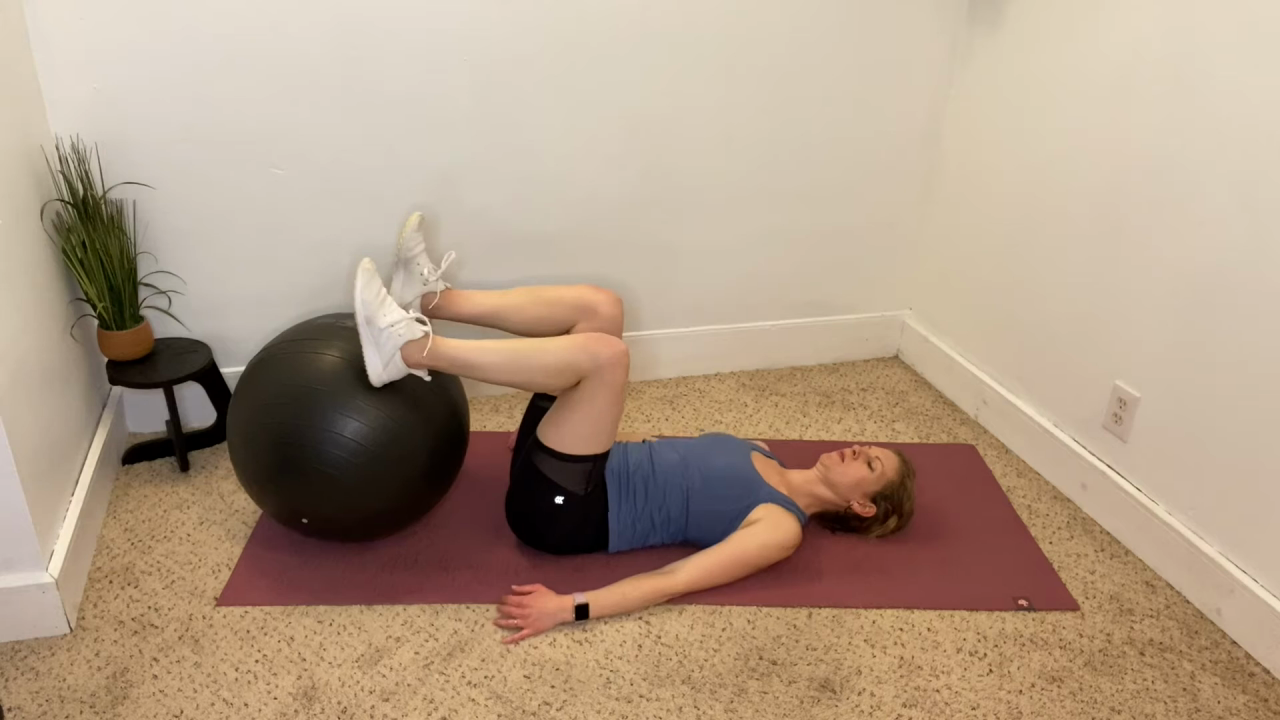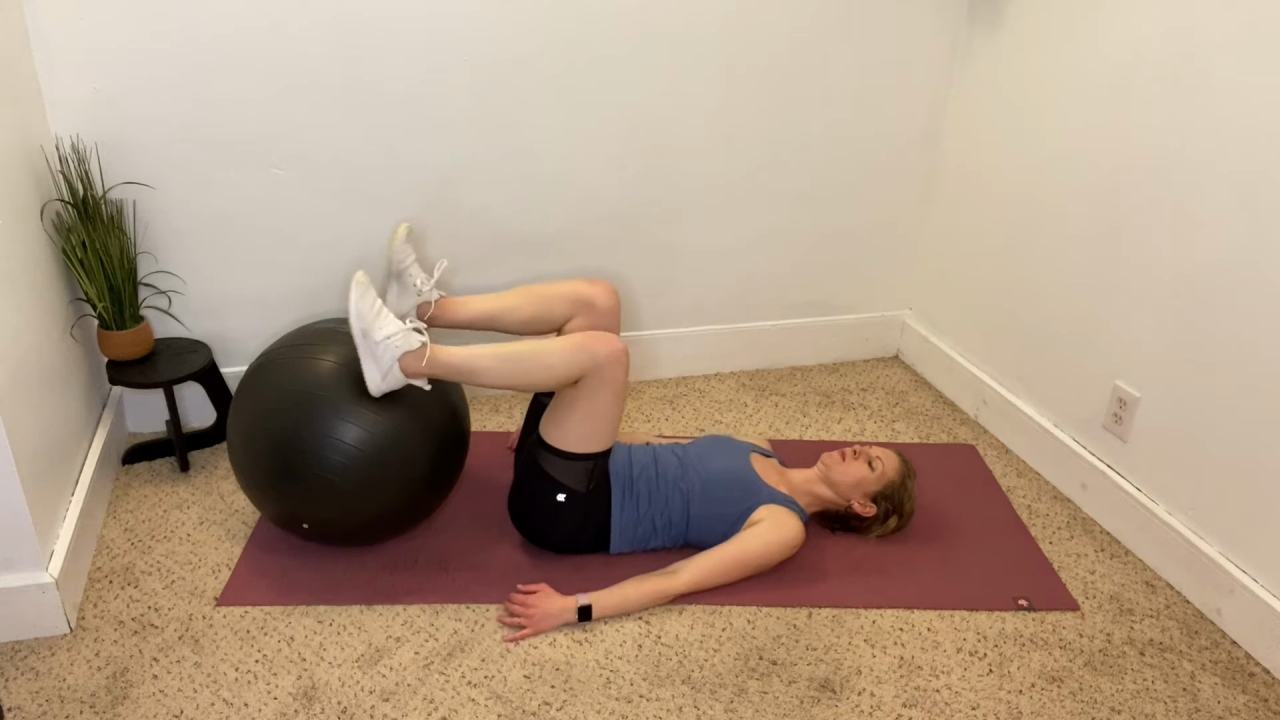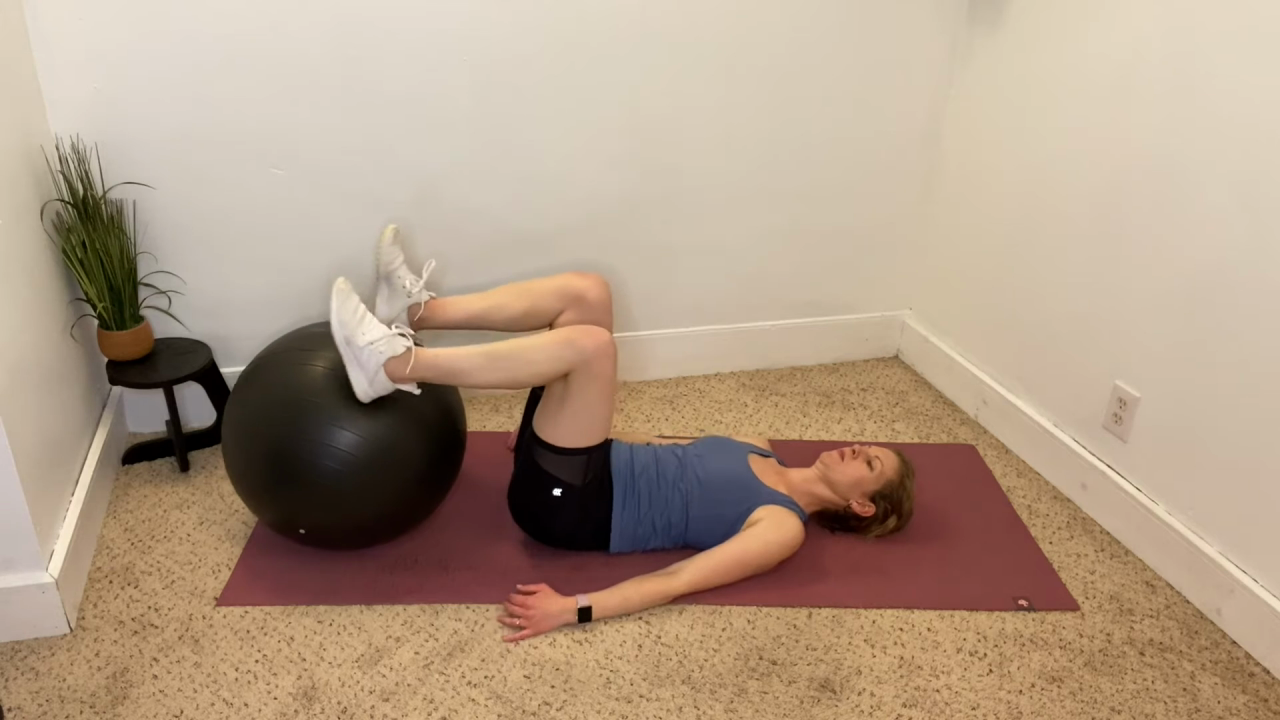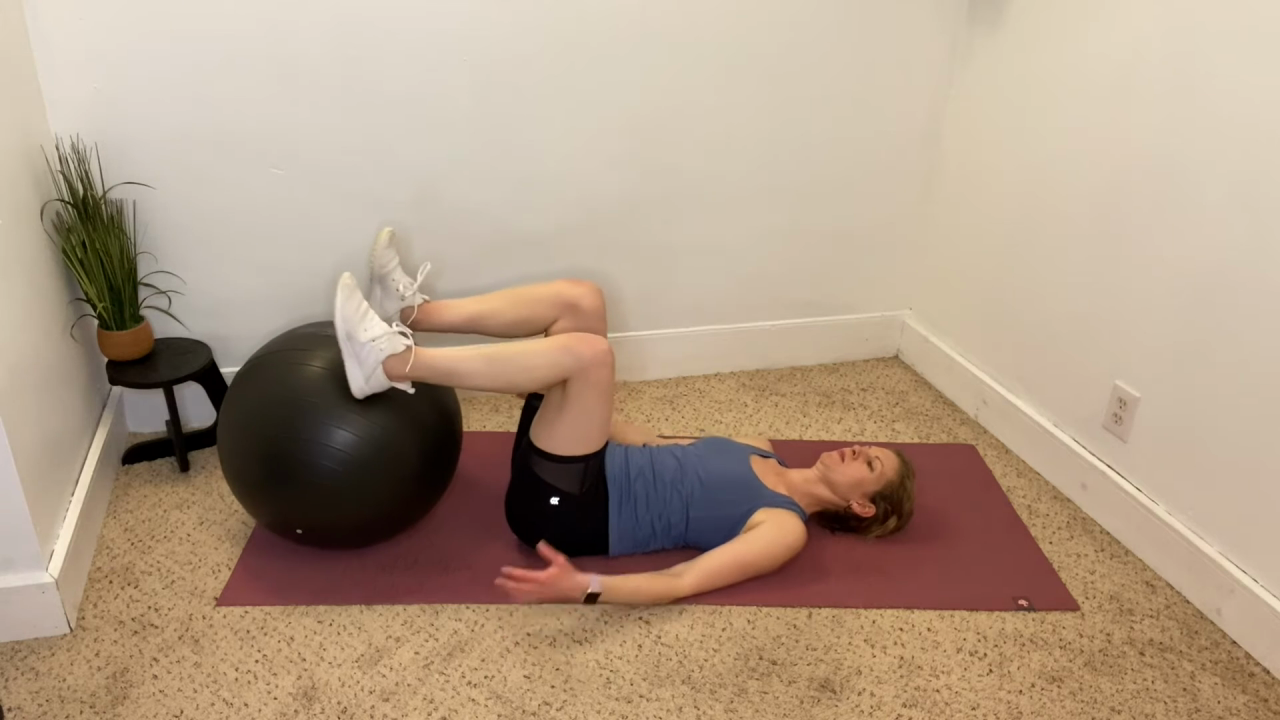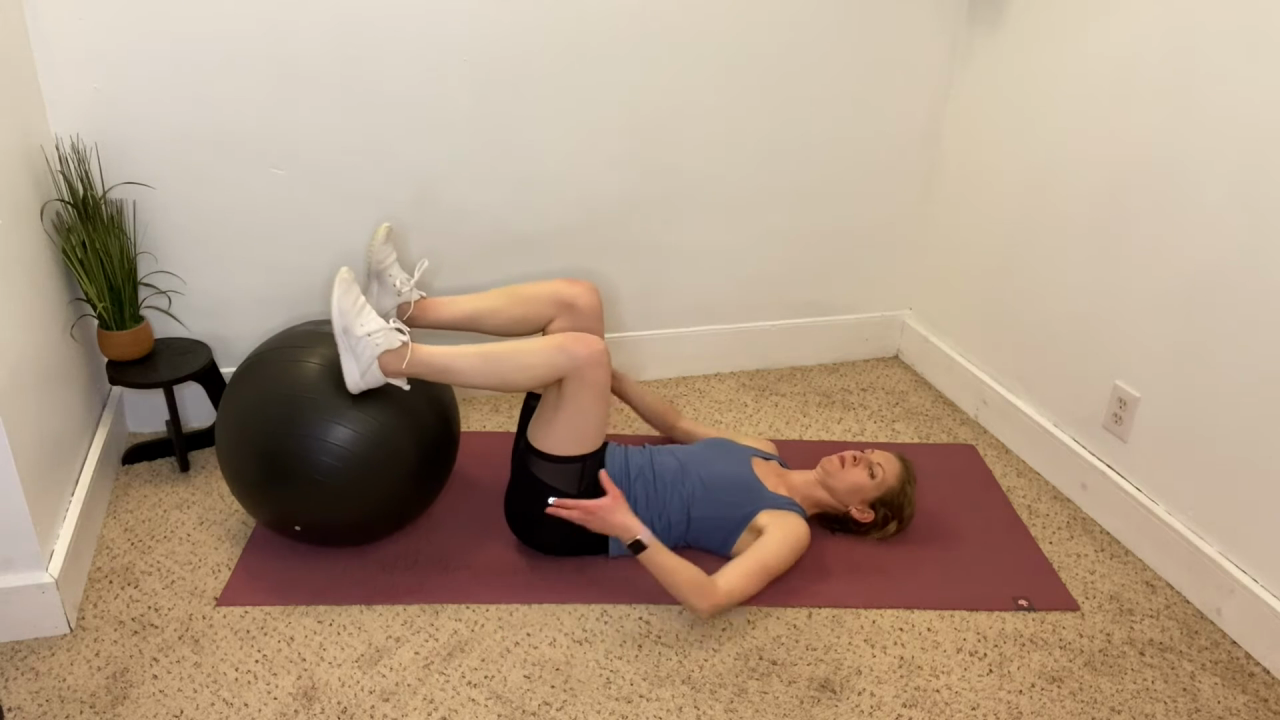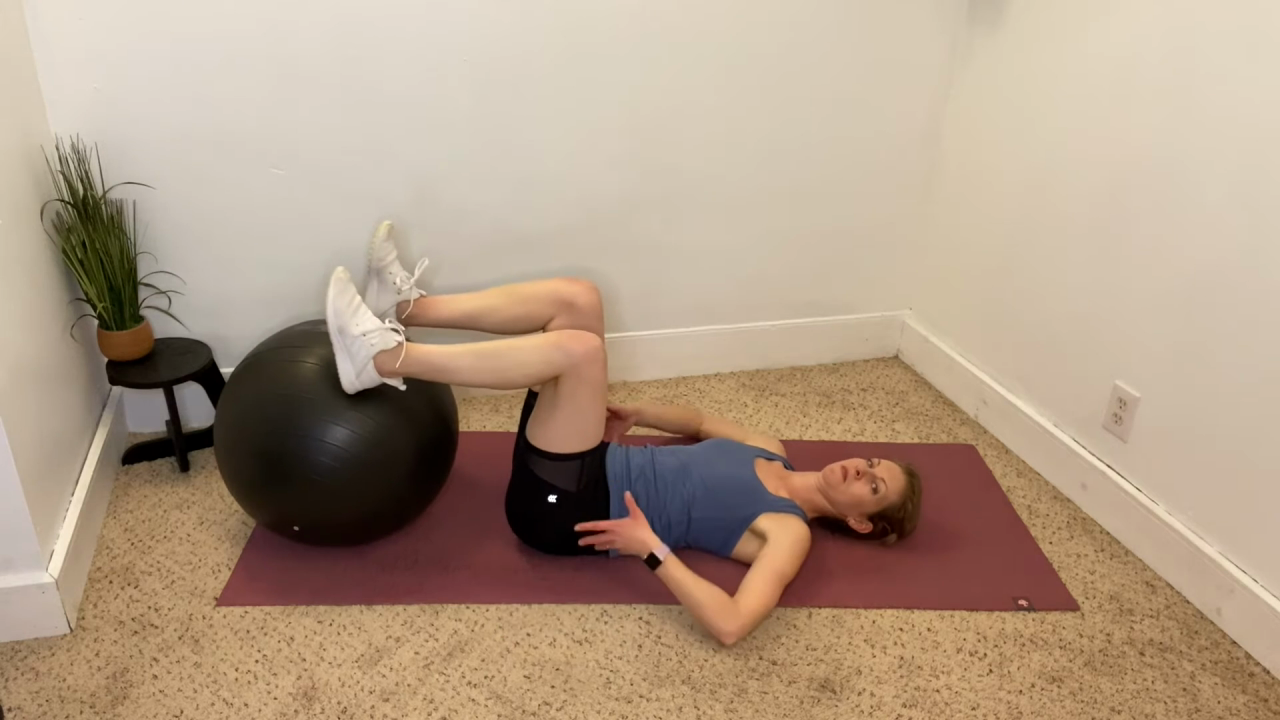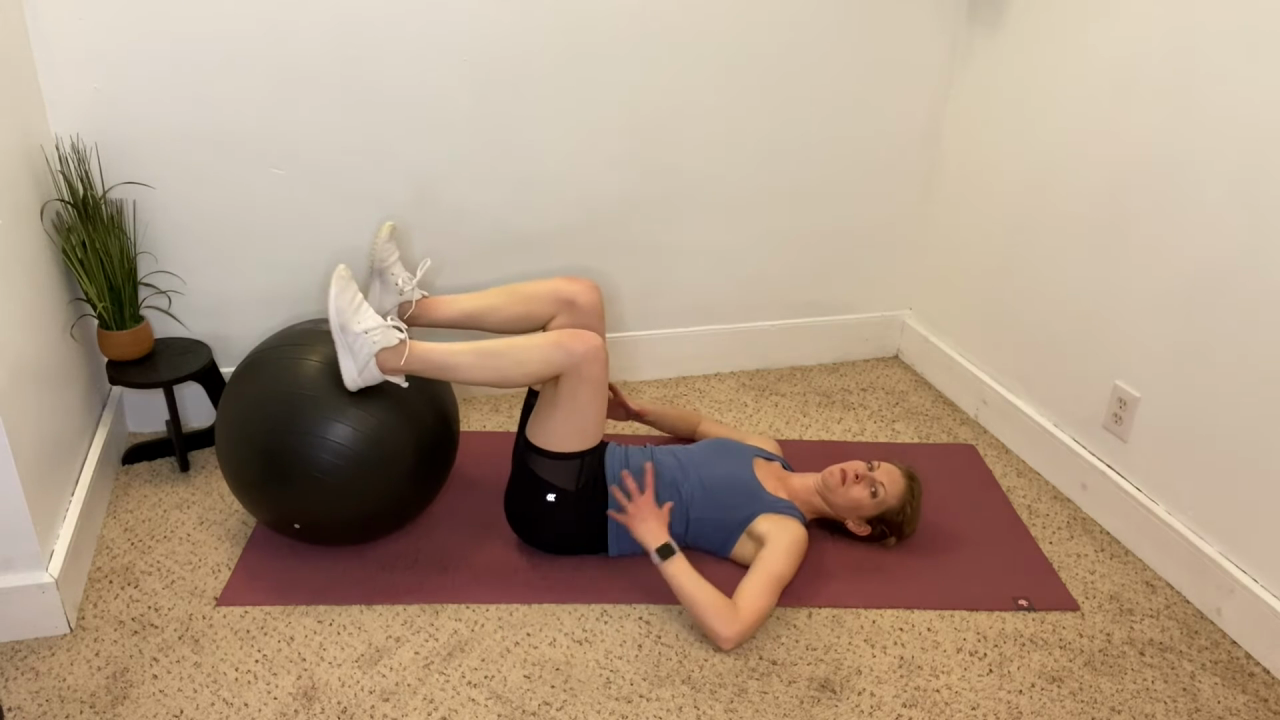
dt=0.2s
person 1, frame 1
left shoulder: (782, 527)
right shoulder: (761, 456)
left elbow: (676, 581)
left wrist: (570, 607)
right wrist: (567, 425)
left hip: (563, 508)
right hip: (578, 473)
left knee: (604, 352)
right knee: (599, 308)
left ankle: (410, 349)
right ankle: (428, 299)
person 1, frame 2
left shoulder: (784, 527)
right shoulder: (760, 454)
left elbow: (680, 579)
left wrist: (574, 608)
right wrist: (559, 428)
left hip: (569, 509)
right hip: (580, 470)
left knee: (603, 350)
right knee: (595, 299)
left ankle: (408, 360)
right ankle: (424, 307)
person 1, frame 3
left shoulder: (784, 527)
right shoulder: (759, 453)
left elbow: (680, 580)
left wrist: (574, 609)
right wrist: (556, 428)
left hip: (568, 505)
right hip: (594, 469)
left knee: (589, 344)
right knee: (585, 292)
left ankle: (394, 364)
right ankle: (416, 310)
person 1, frame 4
left shoulder: (786, 528)
right shoulder: (759, 451)
left elbow: (684, 581)
left wrist: (582, 587)
right wrist: (561, 408)
left hip: (568, 509)
right hip: (599, 469)
left knee: (587, 351)
right knee: (578, 301)
left ankle: (392, 363)
right ankle: (409, 310)
person 1, frame 5
left shoulder: (790, 529)
right shoulder: (761, 450)
left elbow: (708, 597)
right elbow: (682, 426)
left wrist: (632, 532)
right wrist: (614, 381)
left hip: (561, 502)
right hip: (597, 474)
left knee: (581, 352)
right knee: (576, 300)
left ankle: (389, 359)
right ankle: (406, 307)
person 1, frame 6
left shoulder: (790, 532)
right shoulder: (770, 451)
left elbow: (730, 624)
right elbow: (704, 423)
left wrist: (652, 550)
right wrist: (632, 414)
left hip: (567, 507)
right hip: (598, 470)
left knee: (578, 349)
right knee: (577, 299)
left ankle: (384, 358)
right ankle: (406, 307)
person 1, frame 7
left shoulder: (787, 534)
right shoulder: (767, 452)
left elbow: (729, 628)
right elbow: (698, 426)
left wrist: (658, 543)
right wrist: (633, 409)
left hip: (564, 507)
right hip: (594, 473)
left knee: (580, 348)
right knee: (578, 298)
left ankle: (387, 357)
right ankle: (409, 305)
